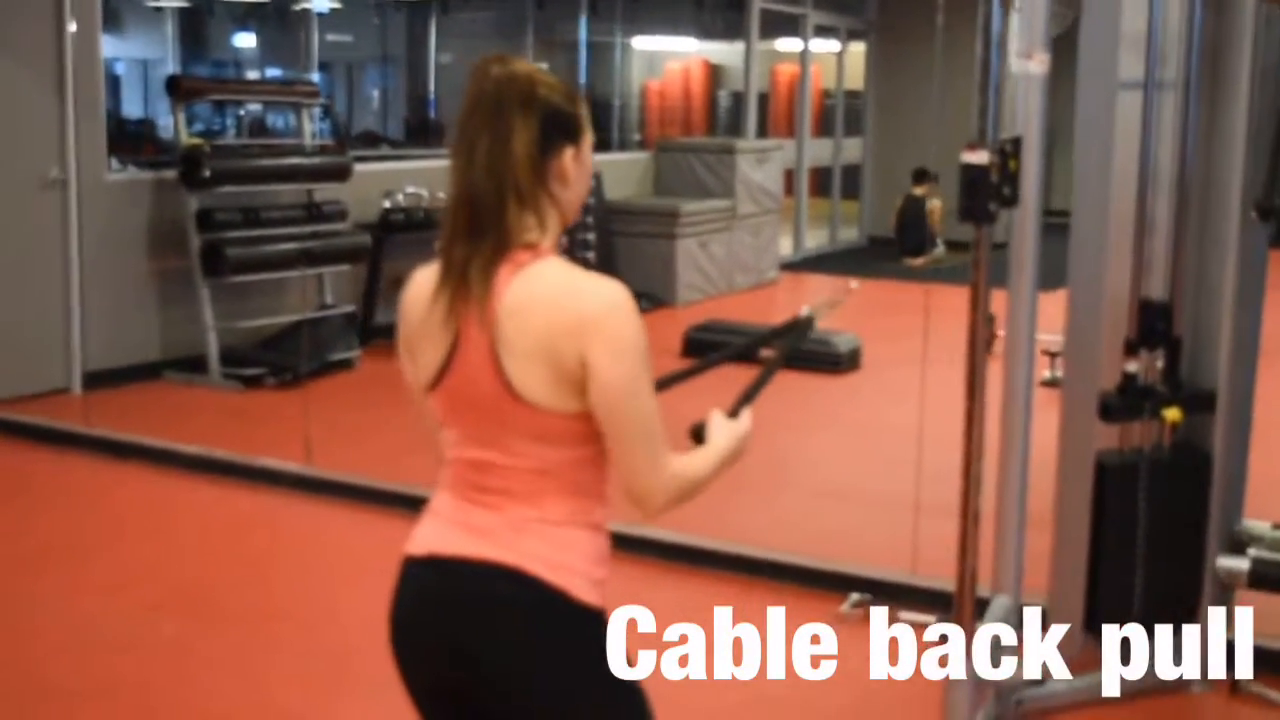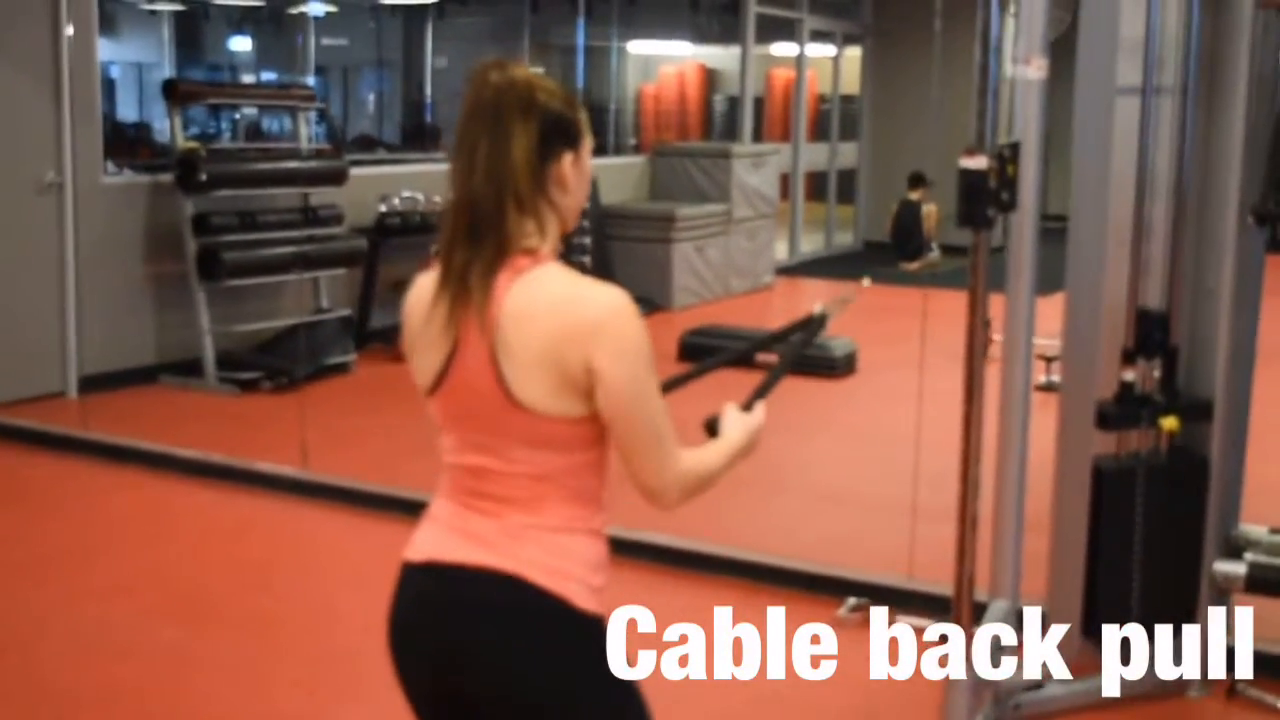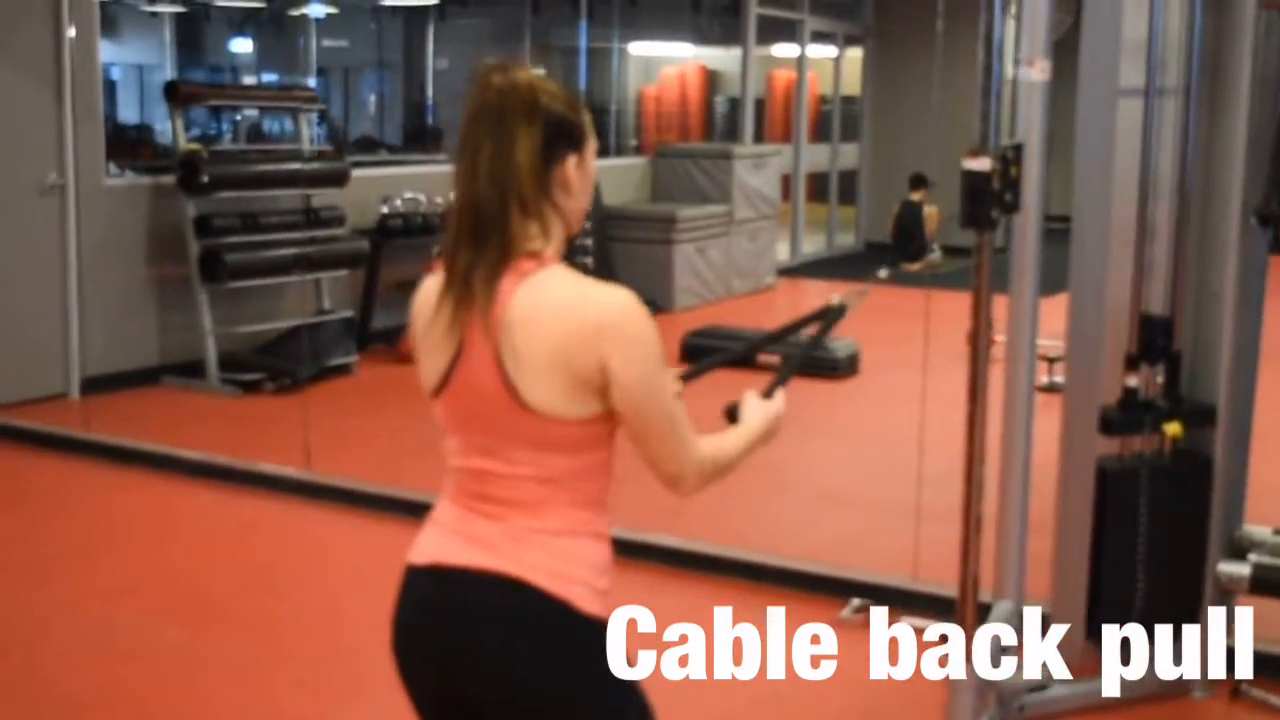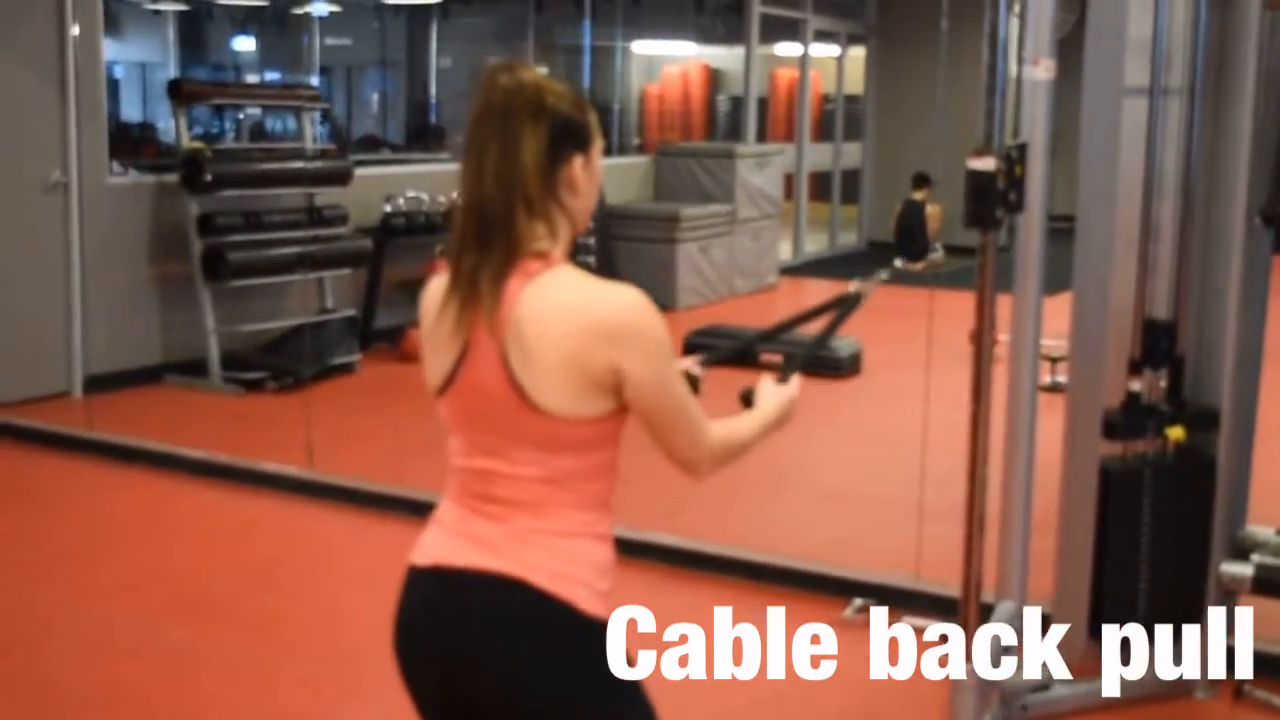
dt=0.1s
person 1, frame 1
left shoulder: (424, 293)
right shoulder: (593, 304)
right elbow: (652, 490)
right wrist: (722, 445)
left hip: (424, 599)
right hip: (536, 612)
person 1, frame 2
left shoulder: (425, 298)
right shoulder: (593, 310)
right elbow: (664, 484)
right wrist: (734, 440)
left hip: (423, 604)
right hip: (534, 616)
person 1, frame 3
left shoulder: (433, 300)
right shoulder: (603, 312)
right elbow: (683, 472)
right wrist: (753, 426)
left hip: (426, 607)
right hip: (538, 620)
person 1, frame 4
left shoulder: (441, 299)
right shoulder: (611, 312)
right elbow: (695, 455)
right wrist: (767, 414)
left hip: (429, 607)
right hip: (541, 620)
